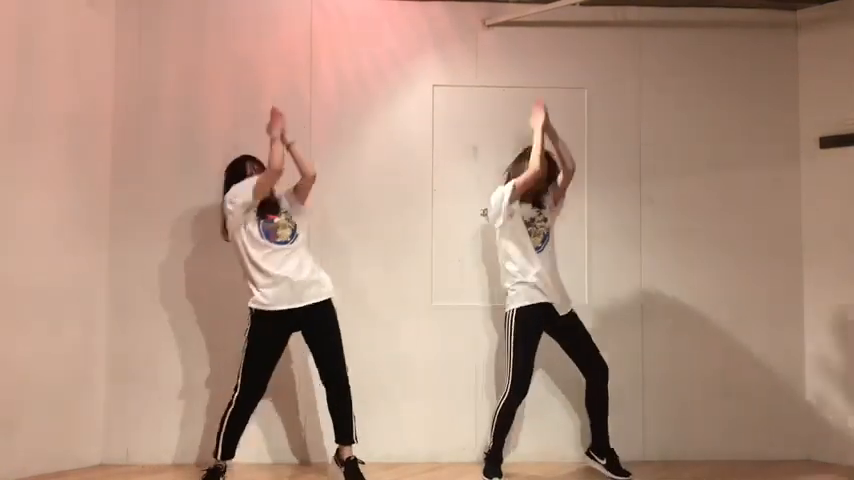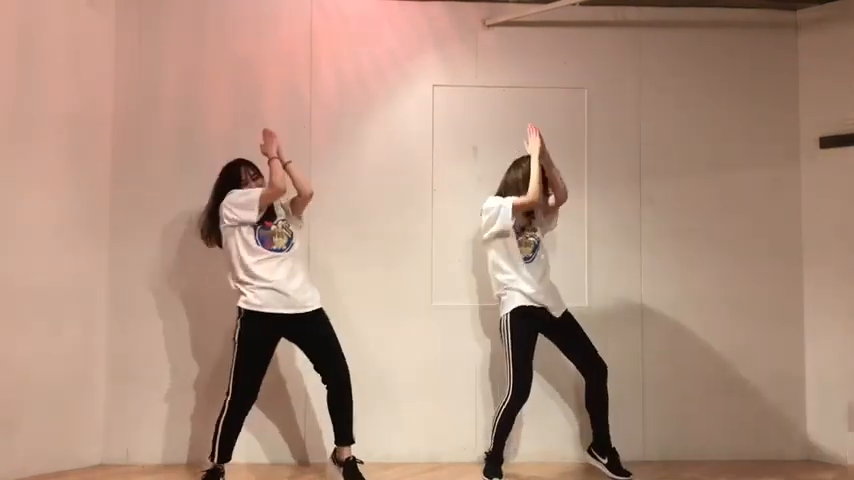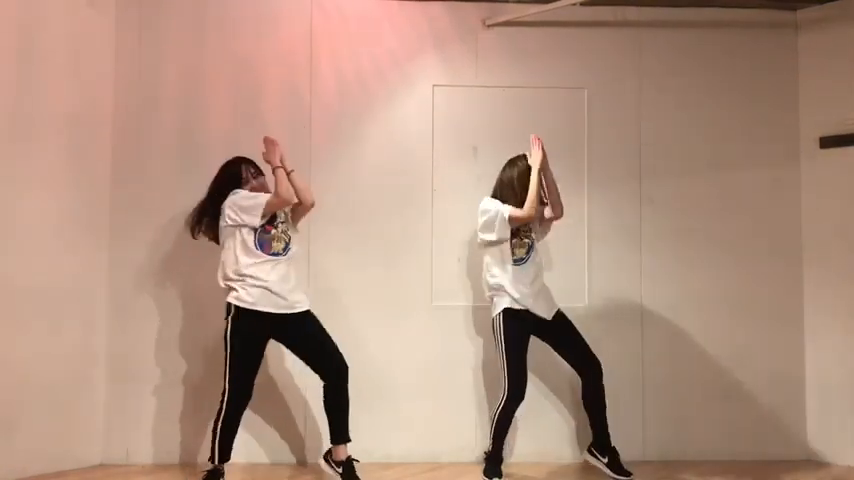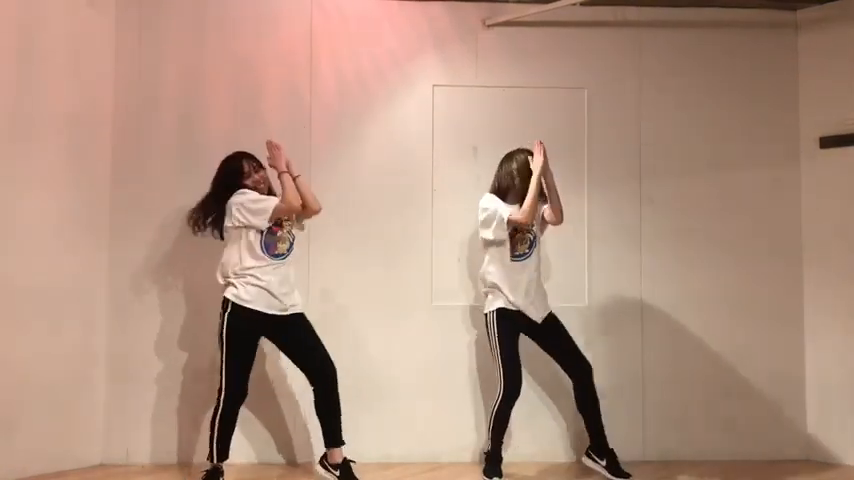
dt=0.1s
person 1, frame 1
left shoulder: (545, 203)
right shoulder: (503, 201)
left elbow: (568, 169)
right elbow: (535, 170)
left wrist: (549, 128)
right wrist: (537, 127)
left hip: (555, 301)
right hip: (524, 302)
left knee: (598, 371)
right knee: (517, 387)
left ankle: (600, 449)
person 1, frame 2
left shoulder: (535, 214)
right shoulder: (494, 207)
left elbow: (559, 197)
right elbow: (533, 198)
left wrist: (543, 153)
right wrist: (534, 155)
left hip: (549, 303)
right hip: (517, 306)
left knee: (596, 369)
right knee: (520, 388)
left ankle: (601, 448)
person 1, frame 3
left shoulder: (531, 221)
right shoulder: (490, 209)
left elbow: (556, 211)
right elbow: (529, 212)
left wrist: (543, 164)
right wrist: (534, 166)
left hip: (542, 304)
right hip: (510, 308)
left knee: (592, 368)
right knee: (515, 389)
left ankle: (601, 447)
person 1, frame 4
left shoulder: (535, 202)
right shoulder: (490, 204)
left elbow: (557, 218)
right elbow: (523, 219)
left wrist: (546, 171)
right wrist: (537, 173)
left hip: (535, 304)
right hip: (502, 305)
left knee: (582, 371)
right knee: (510, 385)
left ankle: (599, 451)
person 2, frame 1
left shoulder: (285, 205)
right shoulder: (237, 199)
left elbow: (309, 175)
right elbow: (274, 168)
left wrist: (285, 139)
right wrist: (274, 133)
left hip: (315, 300)
right hip: (270, 307)
left knee: (336, 377)
right knee: (248, 390)
person 2, frame 2
left shoulder: (280, 210)
right shoulder: (233, 204)
left elbow: (306, 193)
right elbow: (280, 187)
left wrist: (279, 157)
right wrist: (275, 156)
left hip: (303, 306)
right hip: (258, 310)
left knee: (338, 375)
right knee: (242, 392)
person 2, frame 3
left shoulder: (279, 215)
right shoulder: (234, 204)
left elbow: (307, 201)
right elbow: (285, 197)
left wrist: (282, 163)
right wrist: (276, 163)
left hip: (292, 307)
right hip: (248, 309)
left knee: (337, 370)
right knee: (237, 392)
person 2, frame 4
left shoulder: (274, 204)
right shoulder: (240, 201)
left elbow: (313, 208)
right elbow: (293, 205)
left wrist: (289, 168)
right wrist: (281, 170)
left hip: (286, 307)
right hip: (244, 306)
left knee: (325, 374)
right knee: (233, 390)
